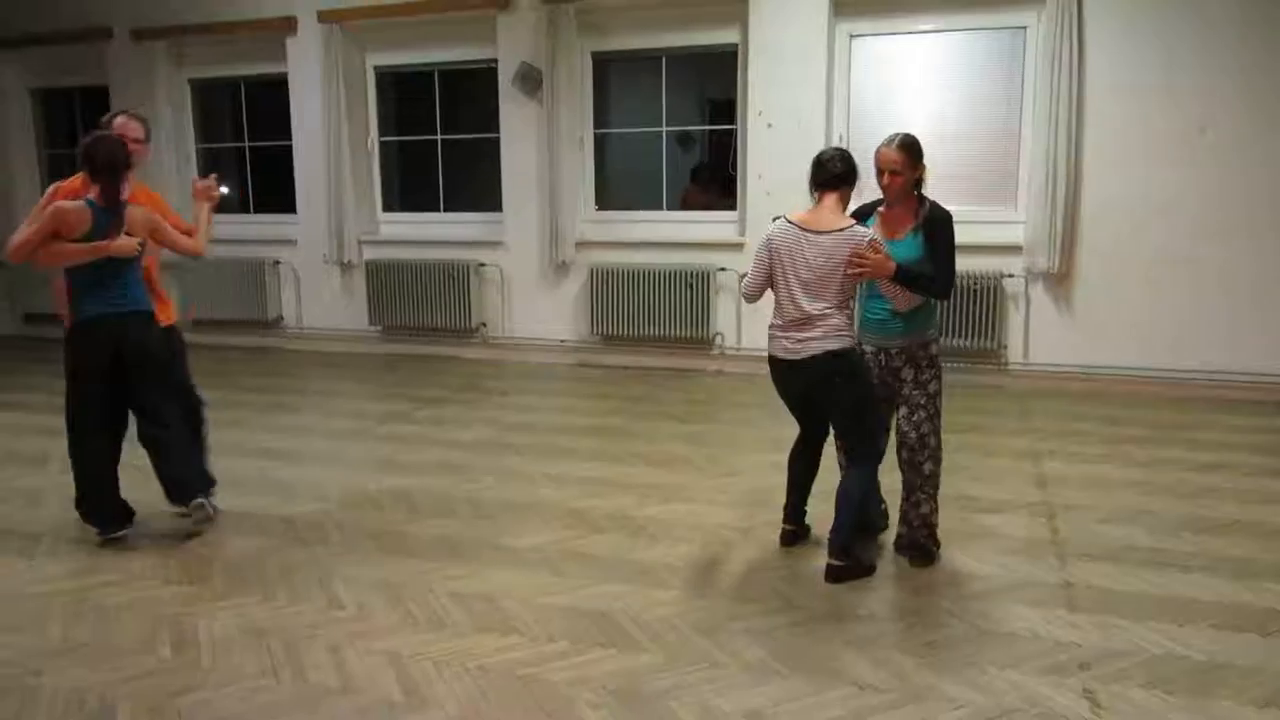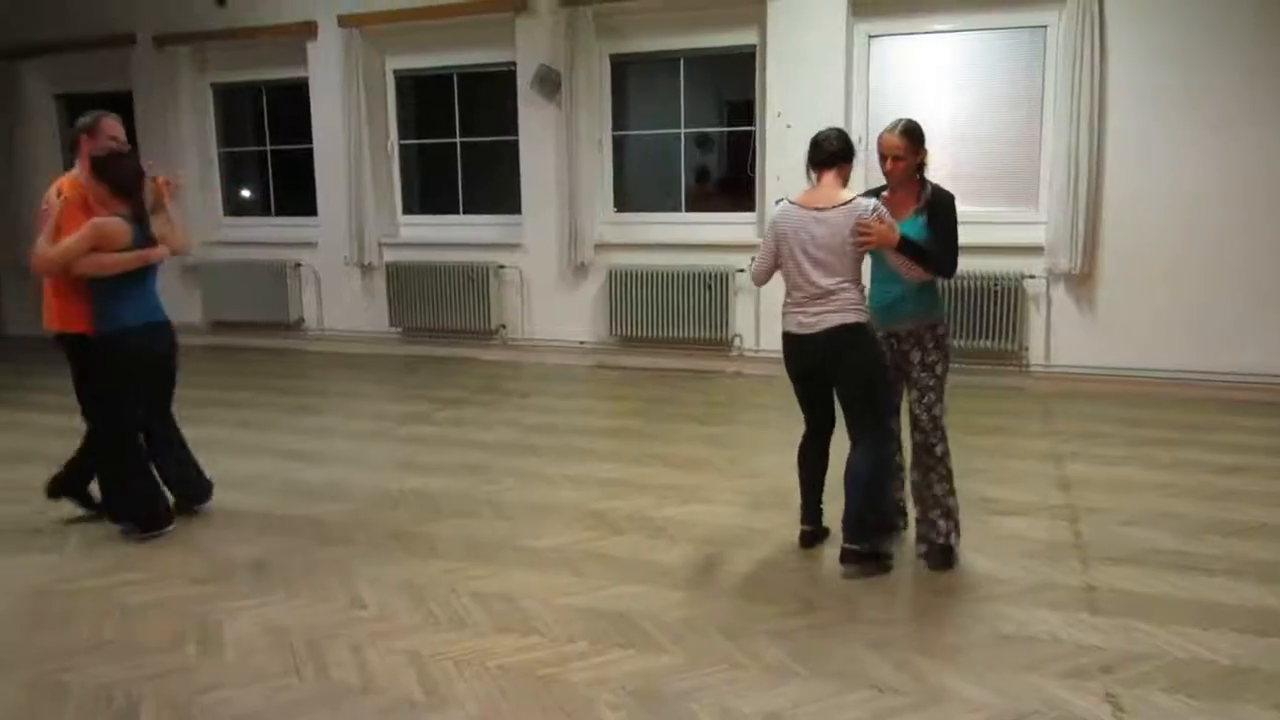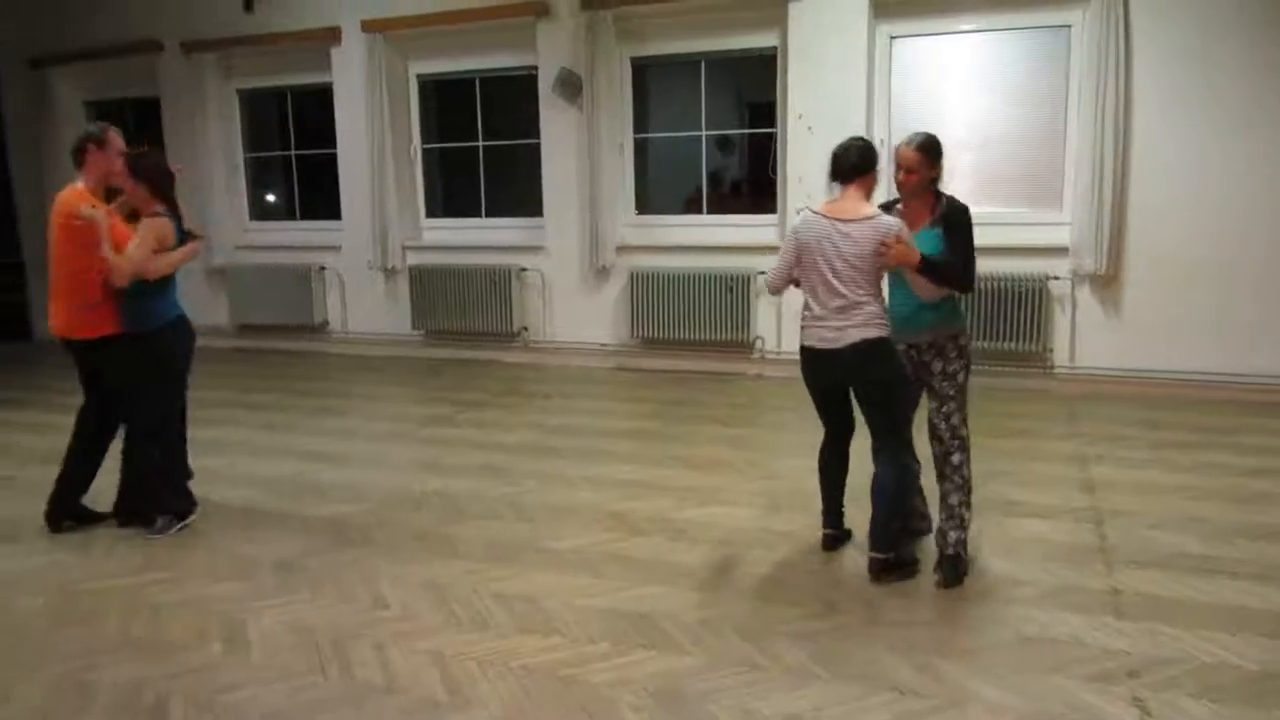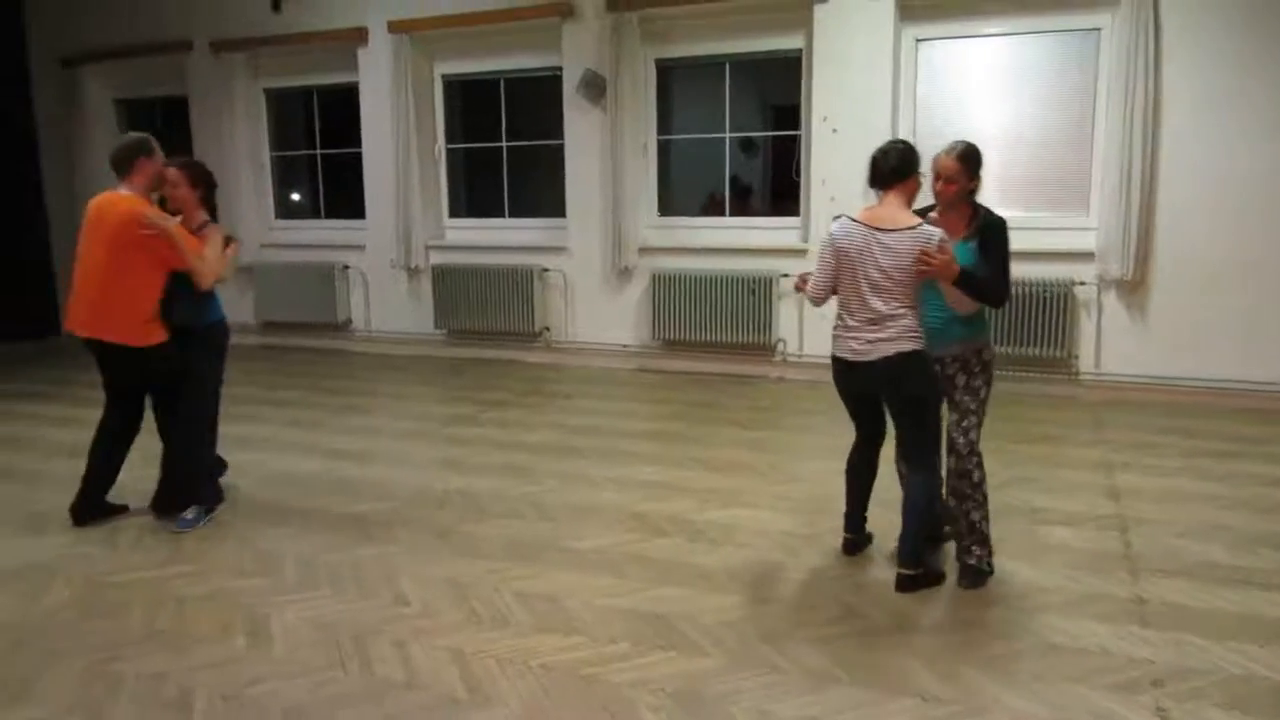
dt=0.3s
person 1, frame 1
left shoulder: (935, 219)
right shoulder: (864, 216)
left elbow: (943, 287)
left wrist: (891, 270)
left hip: (916, 350)
right hip: (868, 344)
left knee: (917, 442)
left ankle: (918, 533)
person 1, frame 2
left shoulder: (938, 201)
right shoulder: (869, 201)
left elbow: (947, 266)
left wrist: (897, 240)
left hip: (923, 331)
right hip: (879, 330)
left knee: (927, 427)
left ankle: (939, 535)
person 1, frame 3
left shoulder: (953, 214)
right shoulder: (884, 214)
left elbow: (965, 281)
left wrist: (917, 260)
left hip: (944, 342)
right hip: (898, 341)
left knee: (948, 437)
left ankle: (953, 547)
right ankle: (910, 518)
person 1, frame 4
left shoulder: (989, 226)
right shoulder: (916, 221)
left elbow: (999, 295)
left wrist: (955, 273)
left hip: (969, 355)
right hip: (921, 352)
left knee: (962, 446)
left ankle: (975, 552)
person 2, frame 1
left shoulder: (779, 230)
right shoulder: (860, 239)
left elbow: (750, 292)
right elbow: (902, 301)
left hip: (783, 360)
right hip: (834, 360)
left knee: (811, 432)
right knee: (862, 452)
left ankle: (792, 524)
right ankle: (841, 556)
person 2, frame 2
left shoulder: (783, 213)
right shoulder: (865, 210)
left elbow: (759, 274)
left hip: (797, 339)
right hip: (847, 335)
left knee: (817, 428)
right knee: (870, 435)
left ankle: (809, 525)
right ankle: (856, 542)
person 2, frame 3
left shoulder: (805, 222)
right shoulder: (886, 226)
left elbow: (774, 284)
left wrist: (798, 276)
left hip: (816, 351)
right hip: (868, 348)
left knee: (836, 433)
right knee: (892, 445)
left ankle: (832, 528)
right ankle: (883, 552)
person 2, frame 4
left shoulder: (842, 229)
right shoulder: (929, 237)
left elbow: (818, 295)
left wrist: (806, 281)
left hip: (848, 360)
right hip: (903, 360)
left knee: (868, 438)
right knee: (921, 457)
left ankle: (853, 532)
right ankle: (911, 565)
person 3, frame 1
left shoulder: (148, 197)
right shoulder: (68, 193)
left elbow: (191, 242)
right elbow: (45, 253)
left wrist: (203, 206)
left hip: (155, 321)
left knee: (186, 403)
person 3, frame 2
left shoulder: (99, 194)
right shoulder: (66, 196)
right elbow: (78, 263)
right wrist: (145, 255)
right hip: (84, 324)
left ankle: (73, 480)
person 3, frame 3
left shoulder: (74, 198)
right shoulder: (87, 208)
left elbow: (117, 234)
right wrist: (186, 251)
left hip: (85, 325)
right hip: (98, 328)
left knee: (101, 412)
left ankle: (65, 504)
right ankle: (134, 503)
person 3, frame 4
left shoulder: (96, 207)
right shoulder: (151, 220)
right elbow: (205, 273)
right wrist: (225, 248)
left hip: (93, 327)
right hip: (136, 332)
left knee: (120, 411)
right knee: (173, 405)
left ankle: (91, 500)
person 4, frame 1
left shoulder: (65, 213)
right shoulder: (142, 217)
left elbow: (14, 254)
right elbow: (196, 248)
left wrist: (45, 209)
right wrist: (205, 207)
left hip: (89, 333)
right hip: (140, 327)
left knee: (91, 427)
right knee: (160, 415)
left ankle: (110, 516)
right ankle: (193, 492)
person 4, frame 2
left shoulder: (102, 227)
right shoulder: (154, 227)
left elbow: (44, 261)
right elbow: (180, 243)
left wrist: (54, 217)
right wrist: (165, 202)
left hip: (123, 343)
right hip: (160, 335)
left knee: (116, 431)
right knee: (158, 420)
left ankle: (151, 515)
right ankle: (191, 490)
person 4, frame 3
left shoulder: (153, 227)
right shoulder: (166, 220)
left elbow: (120, 276)
left wrist: (102, 227)
left hip: (159, 339)
right hip: (168, 333)
left knee: (148, 421)
right knee: (164, 417)
left ankle: (174, 506)
right ankle: (171, 495)
person 4, frame 4
left shoulder: (210, 233)
left hip: (204, 336)
right hip: (175, 333)
left knee: (192, 415)
right knee: (173, 412)
left ankle: (202, 498)
right ankle: (203, 479)
